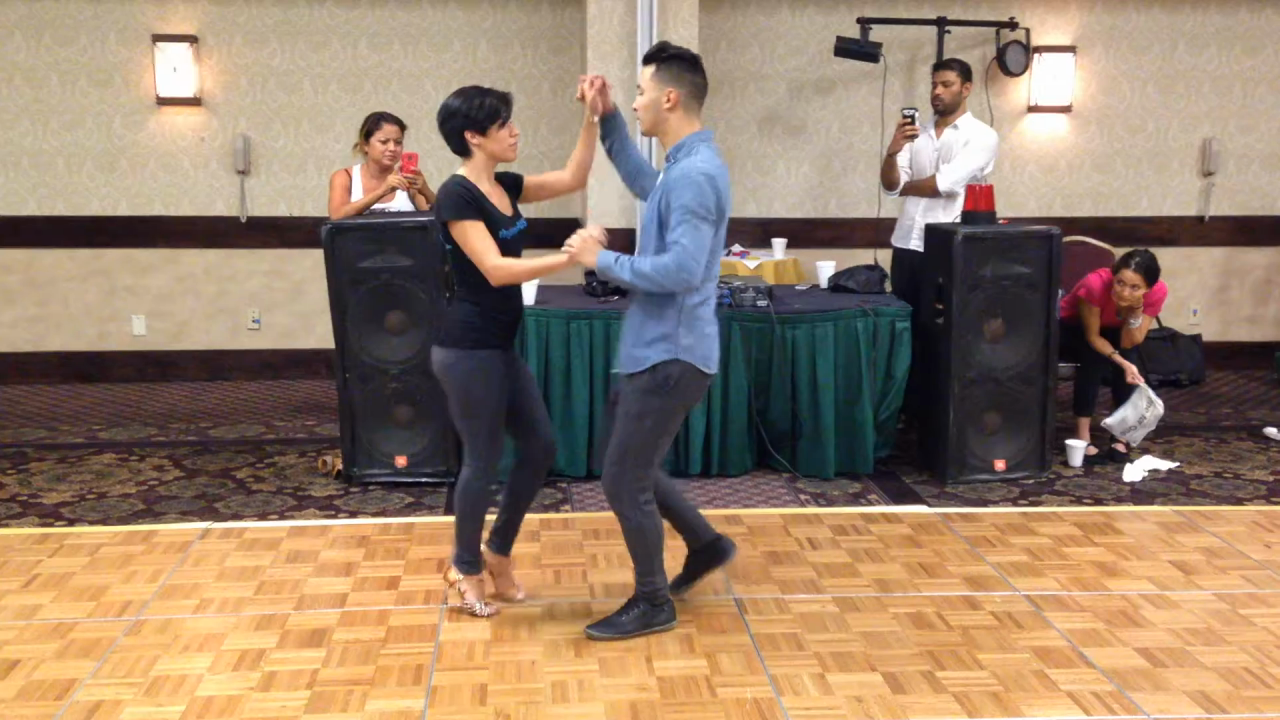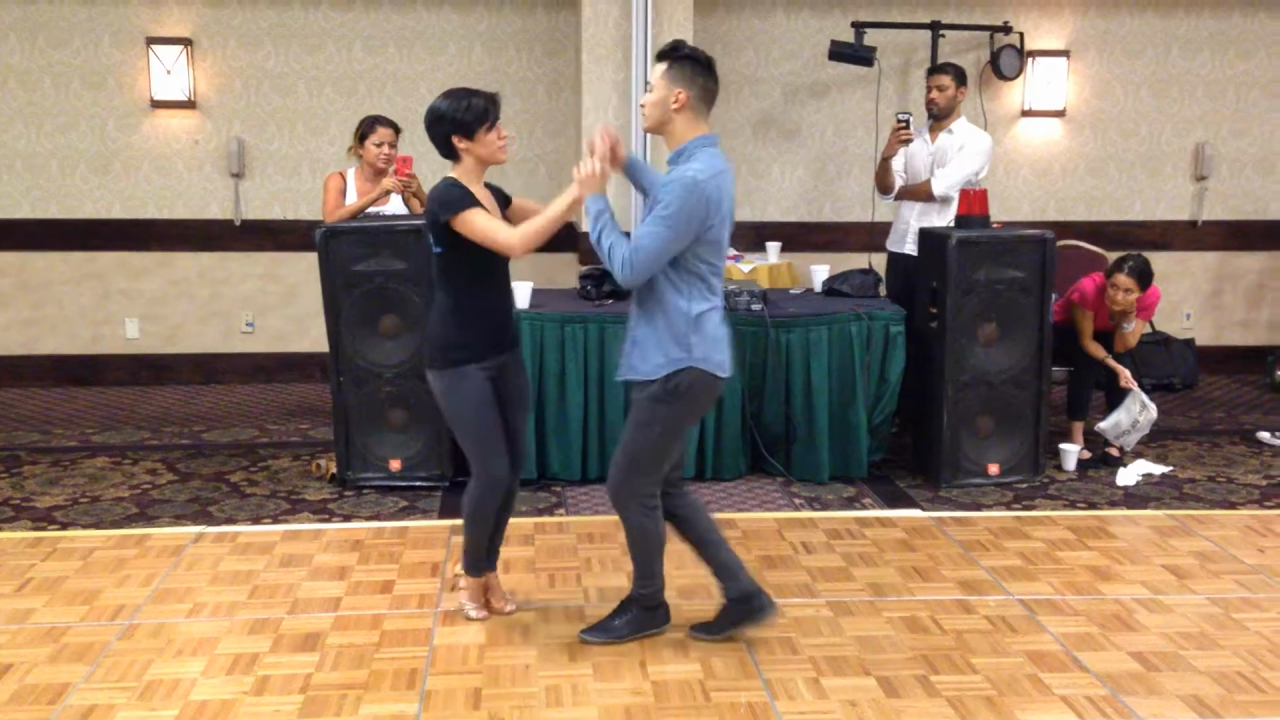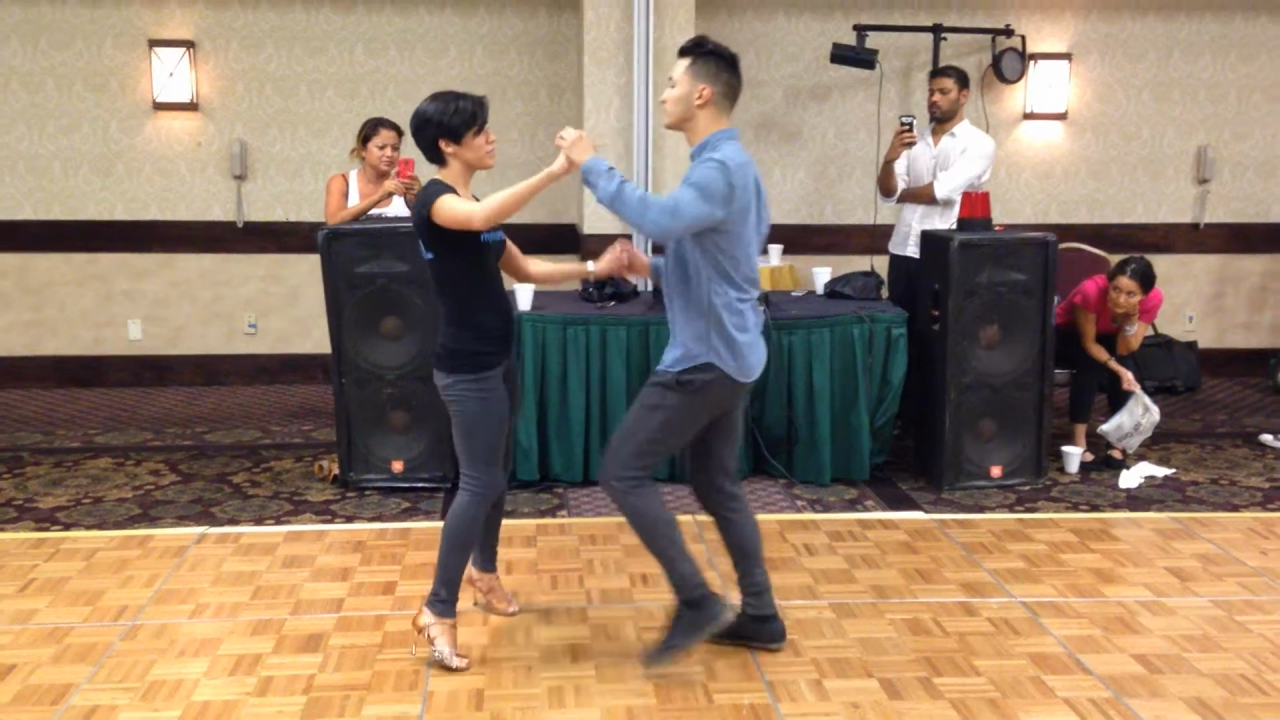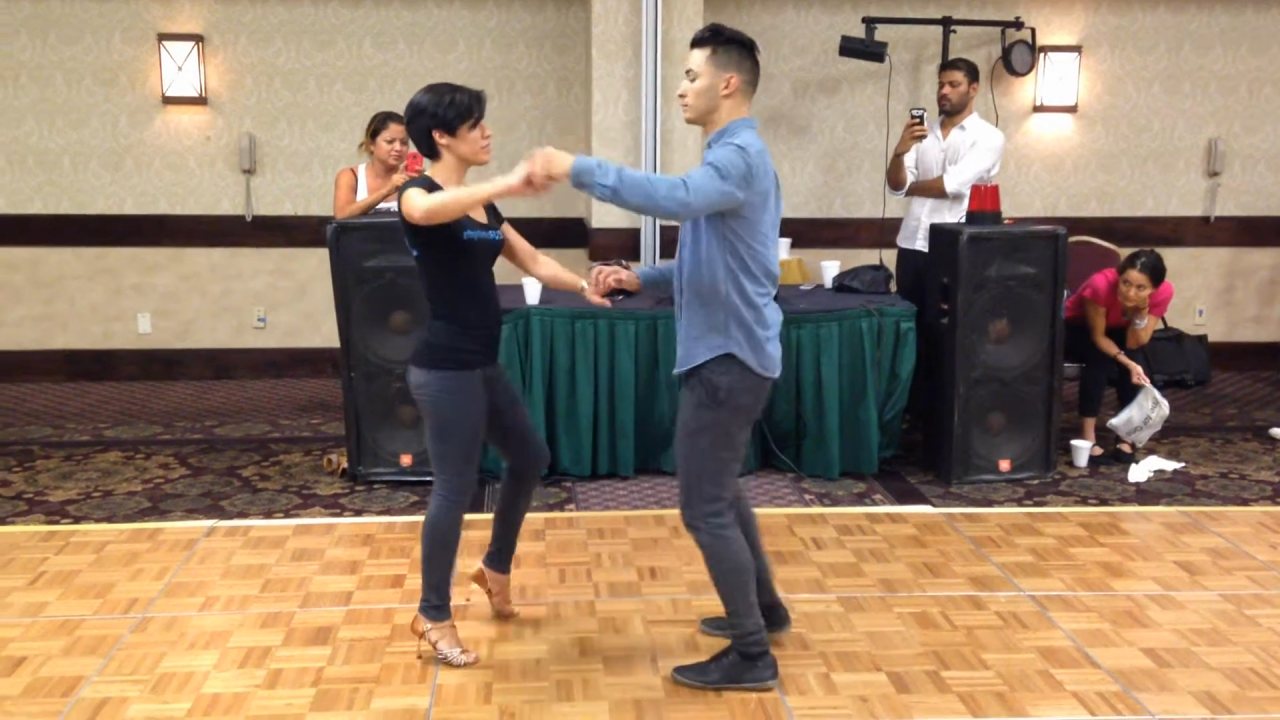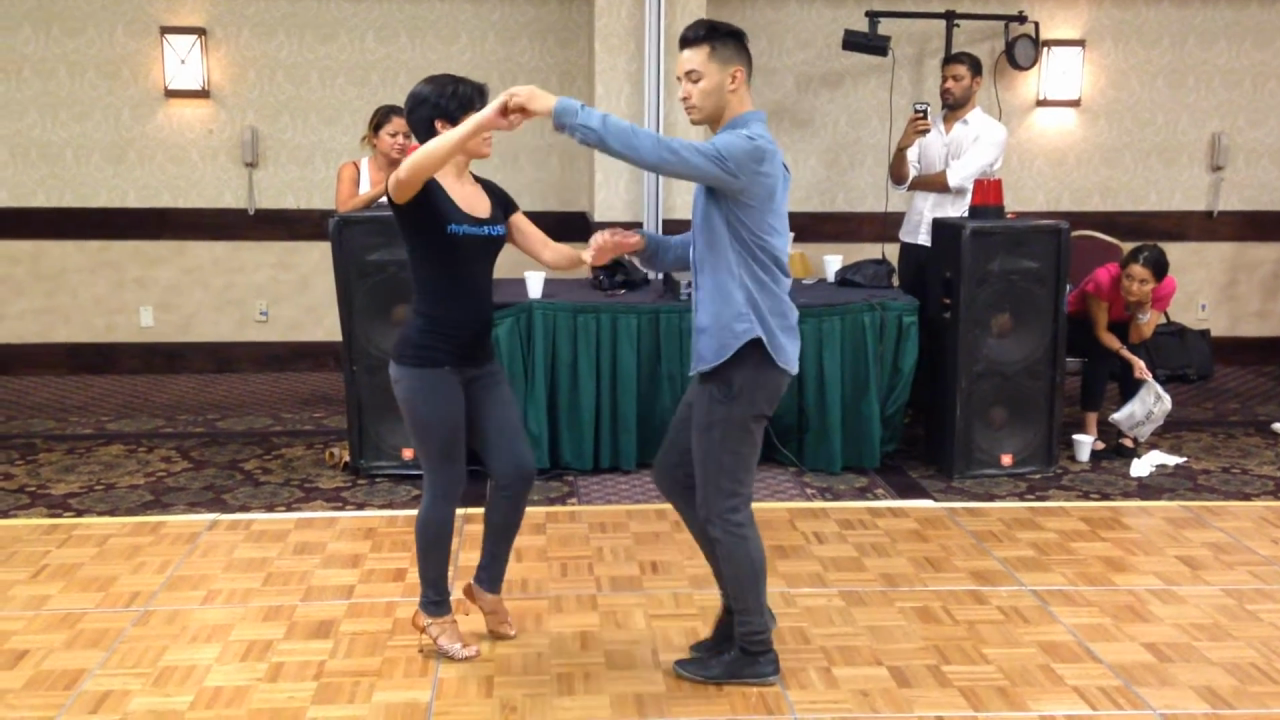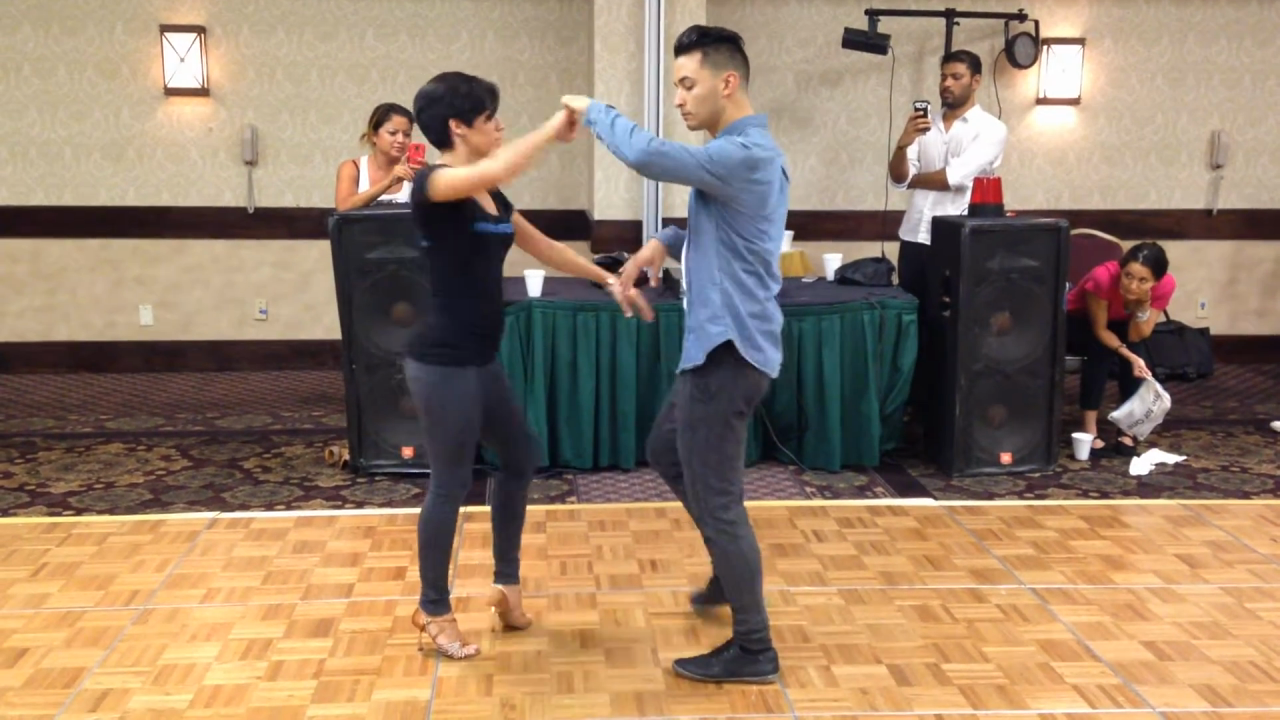
dt=0.3s
person 1, frame 1
left shoulder: (696, 174)
right shoulder: (682, 168)
left elbow: (683, 271)
right elbow: (643, 184)
left wrist: (602, 260)
right wrist: (607, 121)
left hip: (672, 355)
right hip: (653, 349)
left knee: (624, 479)
right knee: (629, 466)
left ankle: (652, 601)
right ankle: (704, 544)
person 1, frame 2
left shoulder: (695, 181)
right shoulder: (696, 168)
left elbow: (629, 266)
left wrist: (598, 202)
right wrist: (627, 167)
left hip: (679, 363)
right hip: (673, 359)
left knee: (632, 488)
right knee: (663, 489)
left ankle: (646, 605)
right ankle: (743, 594)
person 1, frame 3
left shoulder: (721, 167)
right shoulder: (725, 163)
left elbow: (659, 218)
left wrist: (591, 165)
right wrist: (653, 267)
left hip: (704, 359)
right hip: (725, 355)
left knee: (622, 472)
right knee: (720, 488)
left ankle: (696, 600)
right ankle: (760, 616)
person 1, frame 4
left shoulder: (740, 157)
right shoulder: (729, 158)
left elbow: (673, 198)
left wrist: (577, 169)
right wrist: (641, 278)
left hip: (731, 359)
right hip: (724, 354)
left knee: (704, 508)
right knee: (721, 489)
left ankle: (750, 655)
right ankle: (764, 605)
person 1, frame 5
left shoulder: (749, 149)
right shoulder: (734, 155)
left elbow: (656, 152)
right elbow: (701, 249)
left wrist: (561, 110)
right wrist: (640, 245)
left hip: (747, 355)
right hip: (727, 352)
left knee: (723, 504)
right knee: (675, 476)
left ankle: (753, 650)
right ankle: (740, 605)
person 1, frame 6
left shoulder: (743, 156)
right shoulder: (752, 152)
left elbow: (645, 155)
left wrist: (594, 110)
right wrist: (666, 241)
left hip: (727, 352)
right hip: (716, 347)
left knee: (716, 499)
right knee: (666, 458)
left ankle: (753, 648)
right ankle: (731, 577)
person 2, frame 1
left shoulder: (504, 186)
right shoulder: (457, 196)
left elbow: (573, 178)
right elbow: (495, 270)
left wrist: (591, 120)
right wrist: (570, 258)
left hip: (498, 347)
right hip: (468, 349)
left knee: (540, 446)
right knee: (483, 458)
left ankle: (498, 552)
right ankle: (465, 568)
person 2, frame 2
left shoulder: (489, 194)
right shoulder: (448, 198)
left elbow: (541, 223)
right elbow: (516, 243)
left wrist: (589, 185)
right wrist: (579, 187)
left hip: (504, 354)
right hip: (458, 362)
left knee: (509, 470)
right knee: (490, 471)
left ankle: (486, 571)
right ankle: (471, 572)
person 2, frame 3
left shoulder: (477, 207)
right shoulder: (435, 200)
left elbow: (522, 267)
right elbow: (481, 216)
left wrist: (593, 268)
right wrist: (553, 171)
left hip: (495, 359)
right hip: (467, 367)
left knee: (495, 475)
right knee: (479, 484)
left ankle: (483, 571)
right ankle: (437, 612)
person 2, frame 4
left shoulder: (482, 203)
right shoulder: (419, 194)
left elbow: (533, 261)
right elbow: (430, 213)
left wrist: (584, 285)
right wrist: (508, 185)
left hip: (483, 364)
right hip: (445, 368)
left knee: (529, 458)
right knee: (455, 488)
left ankle: (495, 568)
right ankle: (433, 618)
person 2, frame 5
left shoulder: (494, 196)
right shoulder: (415, 191)
left elbow: (547, 252)
right elbow: (408, 169)
left wrist: (590, 253)
right wrist: (484, 120)
left hip: (481, 362)
right hip: (426, 363)
left knee: (517, 470)
right knee: (444, 486)
left ankle: (486, 586)
right ankle: (434, 612)
person 2, frame 6
left shoulder: (491, 198)
right shoulder: (433, 186)
left elbow: (542, 245)
right elbow: (489, 170)
left wrist: (608, 279)
right wrist: (551, 129)
left hip: (477, 358)
right hip: (442, 360)
left knee: (521, 460)
right knee: (451, 484)
left ankle: (507, 585)
right ankle: (433, 610)
person 3, frame 1
left shoulder: (982, 135)
right shoulder: (918, 132)
left elbow: (946, 183)
right elbow: (890, 185)
left wrist: (905, 186)
right wrist: (892, 152)
right hip: (907, 244)
right knee: (905, 326)
right ankle: (909, 404)
person 3, frame 2
left shoulder: (976, 140)
right shoulder: (912, 136)
left elbow: (941, 188)
right elbow: (885, 190)
left wrist: (900, 190)
right wrist: (887, 157)
right hip: (901, 249)
right ankle: (903, 408)
person 3, frame 3
left shoulder: (979, 143)
right shoulder: (915, 140)
left elbow: (943, 190)
right elbow: (887, 193)
left wrist: (902, 193)
right wrist: (890, 159)
right hip: (903, 251)
right knee: (902, 334)
right ankle: (906, 412)
person 3, frame 4
left shoulder: (988, 136)
right shoulder: (923, 133)
left elbow: (953, 184)
right elbow: (896, 185)
left wrist: (910, 186)
right wrist: (899, 153)
right hip: (912, 244)
right ankle: (915, 403)
person 3, frame 5
left shoulder: (991, 131)
right shoulder: (926, 127)
left elbow: (956, 180)
right elbow: (898, 181)
left wrist: (913, 182)
right wrist: (902, 146)
right hip: (914, 238)
person 3, frame 6
left shoulder: (991, 128)
right shoulder: (925, 125)
left elbow: (956, 177)
right elbow: (898, 178)
left wrist: (912, 179)
right wrist: (902, 145)
right hip: (914, 236)
person 4, frame 1
left shoulder: (1157, 292)
right shoulder: (1095, 284)
left elbow: (1128, 344)
right elbow: (1091, 336)
left wrist: (1136, 310)
right wrist: (1121, 363)
left hip: (1112, 332)
right hip: (1071, 330)
left knee: (1128, 355)
right knee: (1094, 356)
right ankle: (1082, 436)
person 4, frame 2
left shoulder: (1151, 296)
right shoulder: (1089, 288)
left elbow: (1122, 348)
right elbow: (1085, 341)
left wrist: (1130, 314)
right wrist: (1115, 367)
left hip: (1105, 336)
right hip: (1064, 334)
left knee: (1122, 359)
right knee: (1088, 361)
right ankle: (1076, 441)
person 4, frame 3
left shoulder: (1153, 299)
right shoulder: (1091, 290)
left elbow: (1125, 350)
right elbow: (1088, 343)
left wrist: (1132, 317)
right wrist: (1118, 370)
left hip: (1108, 338)
right hip: (1066, 337)
left knee: (1125, 363)
right knee: (1091, 363)
right ankle: (1079, 443)
person 4, frame 4
left shoulder: (1163, 292)
right shoulder: (1101, 284)
left elbow: (1134, 344)
right elbow: (1097, 337)
left wrist: (1142, 310)
right wrist: (1127, 363)
left hip: (1117, 332)
right hip: (1076, 330)
left knee: (1134, 356)
right knee: (1100, 357)
right ankle: (1088, 437)
person 4, frame 5
left shoulder: (1166, 287)
right shoulder: (1104, 279)
left elbow: (1137, 339)
right elbow: (1099, 331)
left wrist: (1145, 305)
right wrist: (1130, 358)
left hip: (1119, 326)
right hip: (1078, 325)
left knee: (1136, 350)
right knee: (1102, 352)
right ankle: (1090, 432)
person 4, frame 6
left shoulder: (1165, 285)
right shoulder: (1103, 277)
left elbow: (1136, 337)
right elbow: (1099, 330)
left wrist: (1144, 304)
right wrist: (1130, 357)
left hip: (1119, 325)
right hip: (1077, 323)
left knee: (1137, 348)
right knee: (1101, 349)
left ankle: (1127, 429)
right ankle: (1089, 430)
